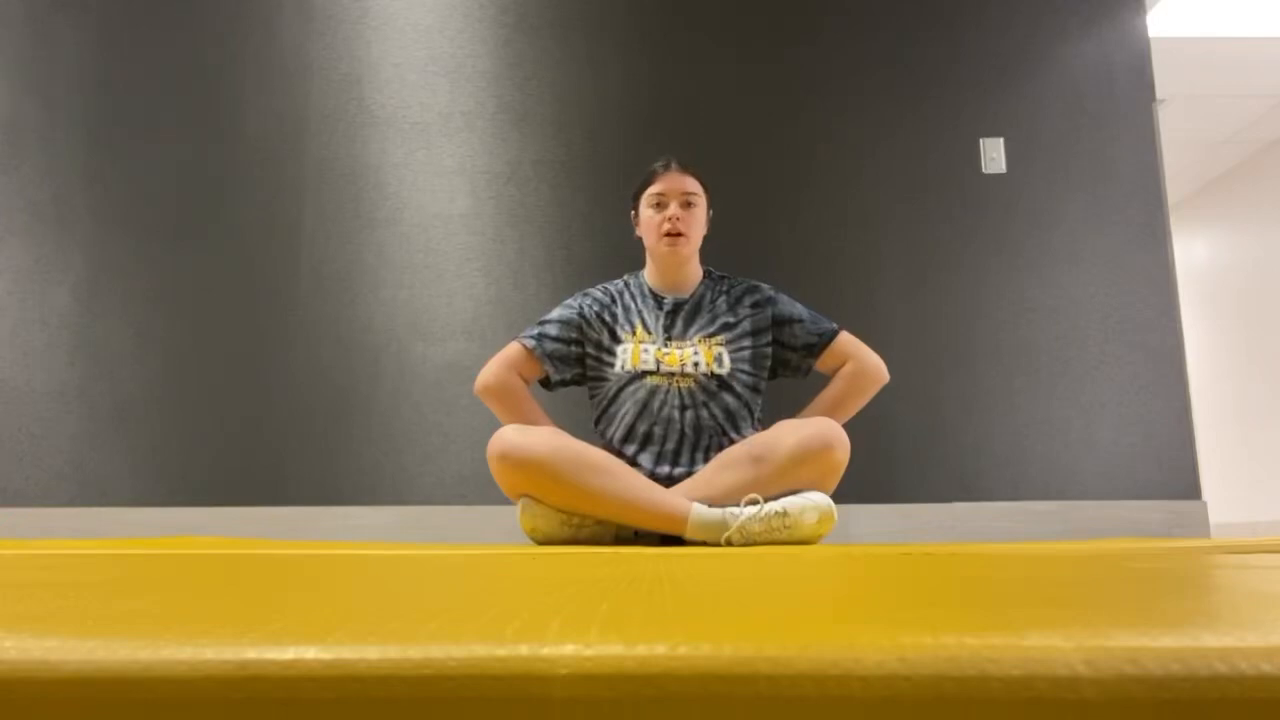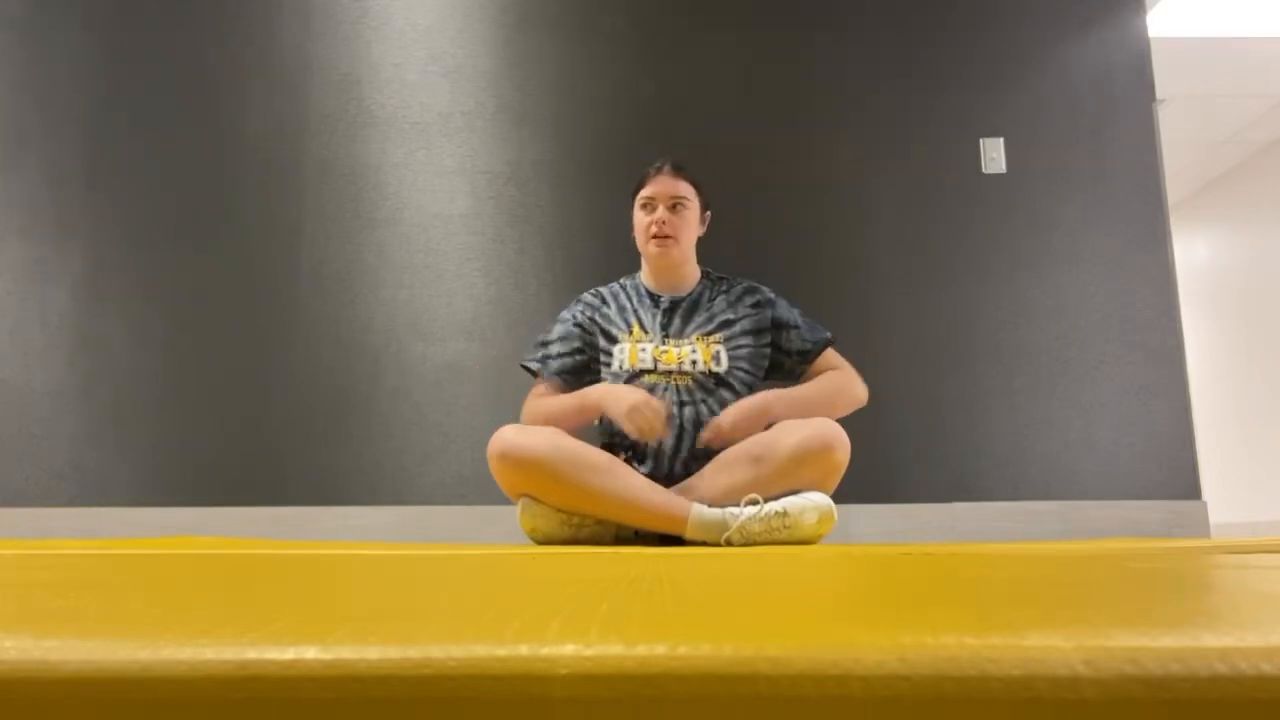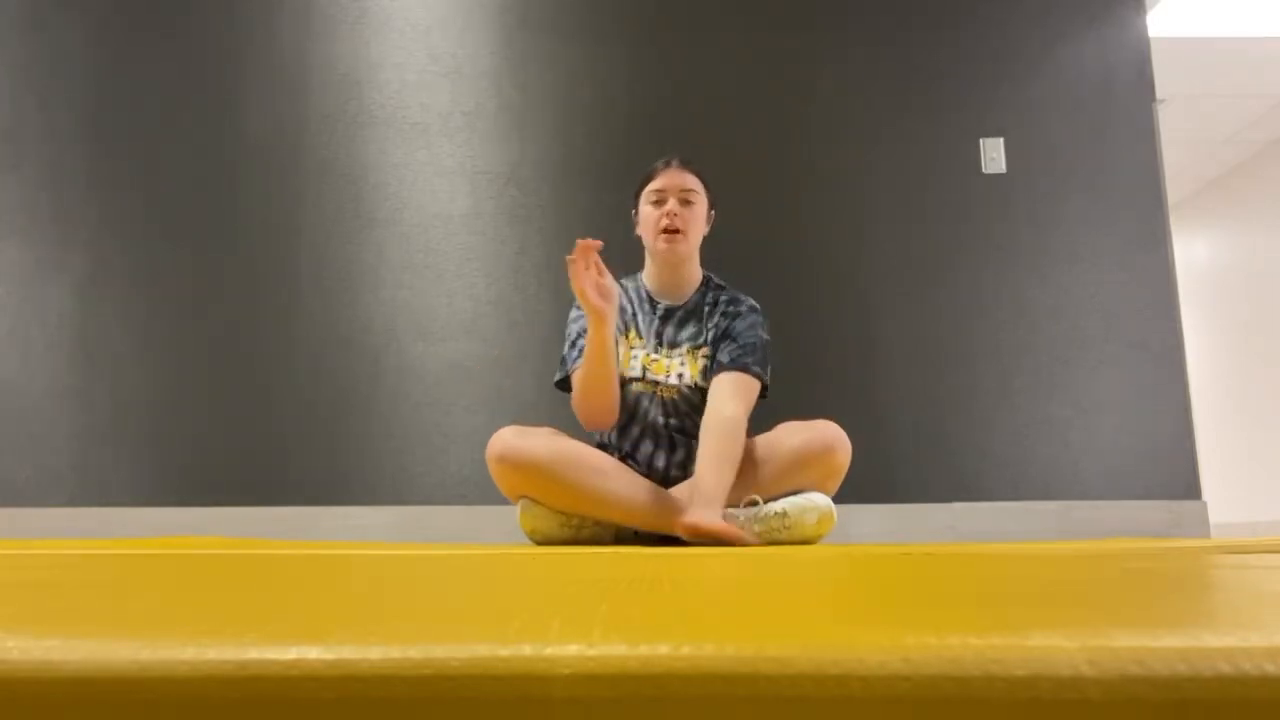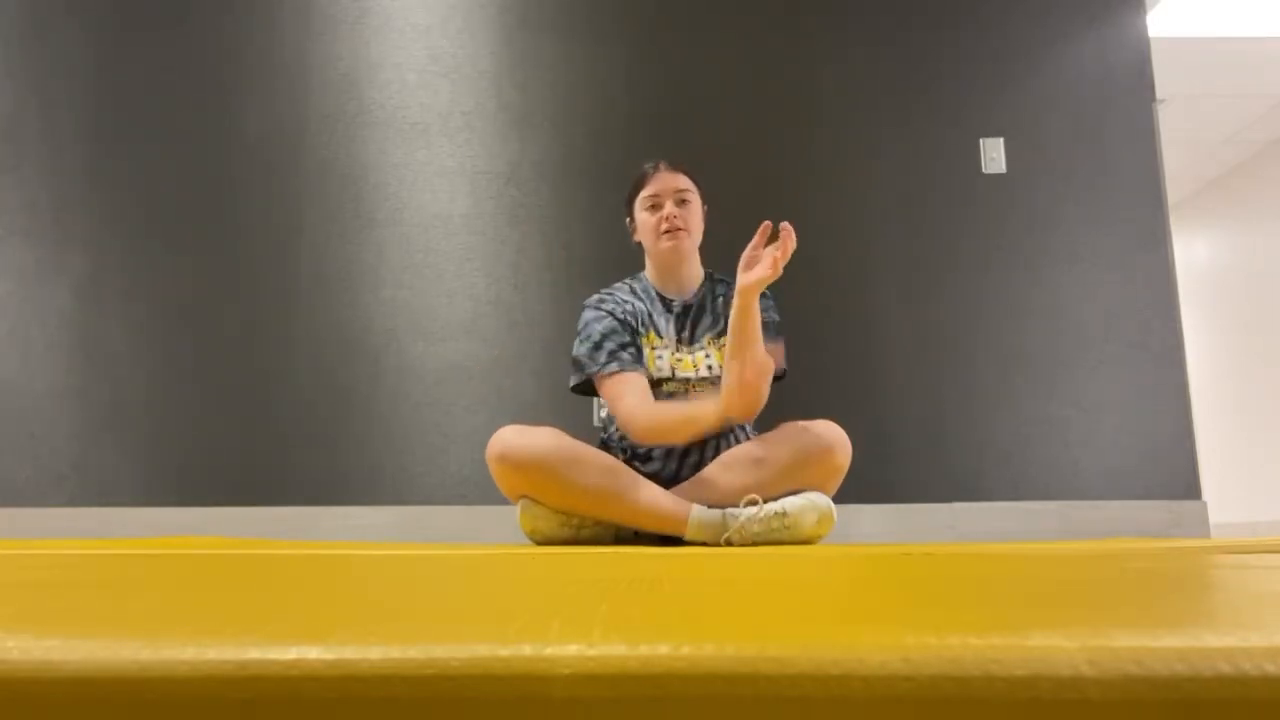
dt=1s
person 1, frame 1
left shoulder: (756, 307)
right shoulder: (597, 310)
left elbow: (867, 368)
right elbow: (495, 379)
left wrist: (788, 450)
right wrist: (565, 465)
left hip: (733, 491)
right hip: (621, 496)
left knee: (827, 442)
right knee: (509, 447)
left ankle: (595, 518)
right ankle: (722, 523)
person 1, frame 2
left shoulder: (753, 305)
right shoulder: (594, 309)
left elbow: (850, 389)
right elbow: (534, 417)
left wrist: (763, 406)
right wrist: (603, 397)
left hip: (728, 487)
right hip: (621, 490)
left knee: (826, 440)
right knee: (509, 444)
left ankle: (600, 517)
right ankle: (719, 523)
person 1, frame 3
left shoulder: (737, 314)
right shoulder: (598, 307)
left elbow: (727, 414)
right elbow: (594, 417)
left wrist: (709, 509)
right wrist: (601, 317)
left hip: (716, 484)
right hip: (615, 486)
left knee: (827, 443)
right knee: (509, 448)
left ankle: (601, 522)
right ankle: (731, 521)
person 1, frame 4
left shoulder: (743, 303)
right shoulder: (606, 311)
left elbow: (745, 409)
right elbow: (638, 419)
left wrist: (747, 294)
right wrist: (718, 406)
right hip: (633, 484)
left knee: (828, 443)
right knee: (509, 447)
left ankle: (611, 522)
right ankle: (734, 521)
